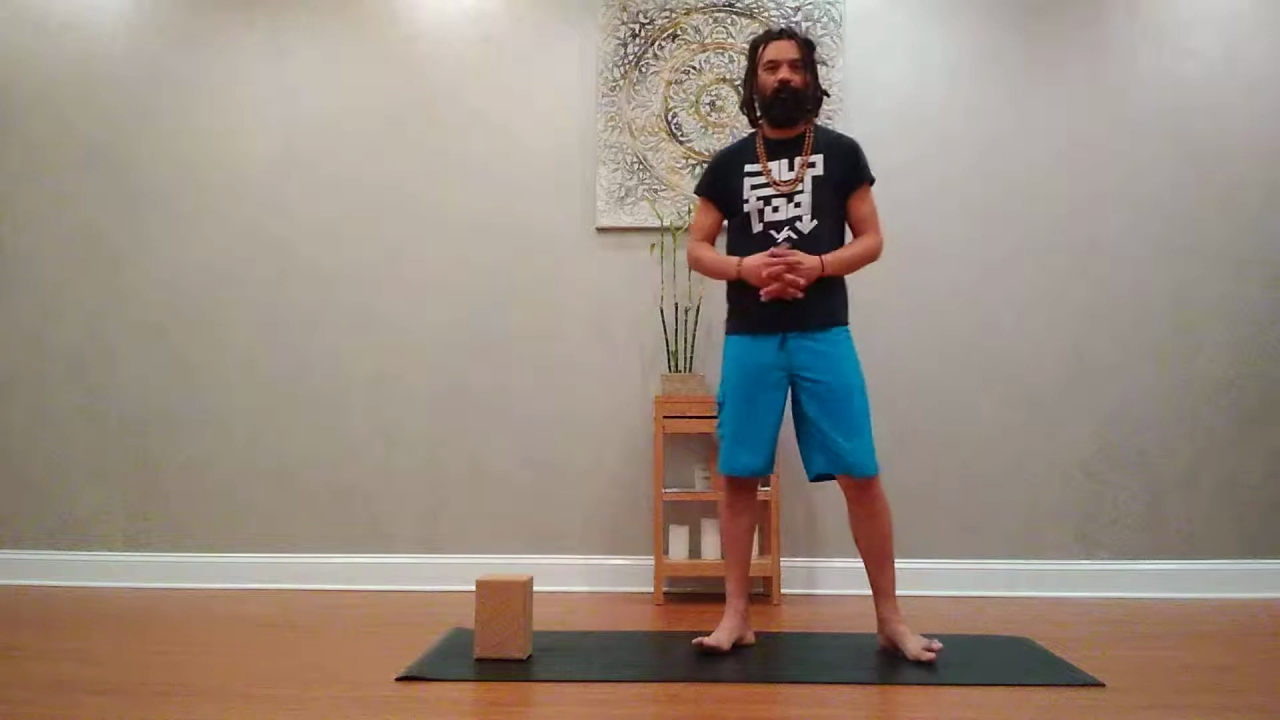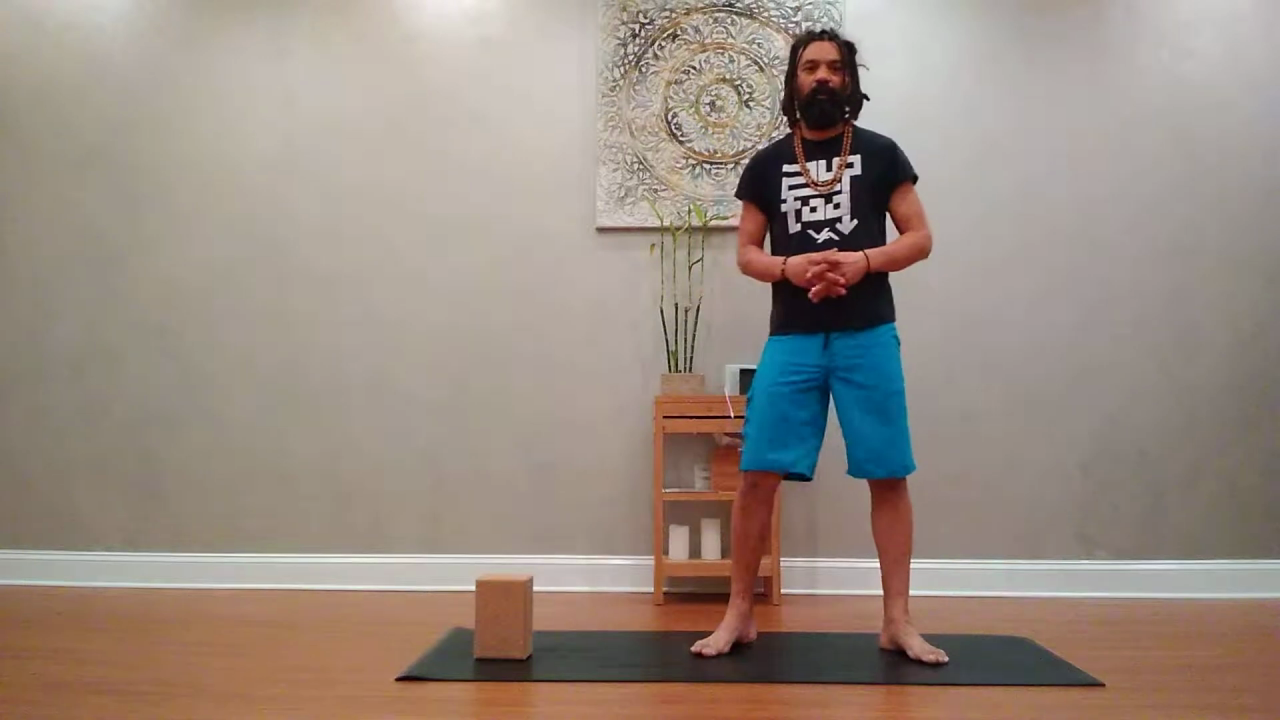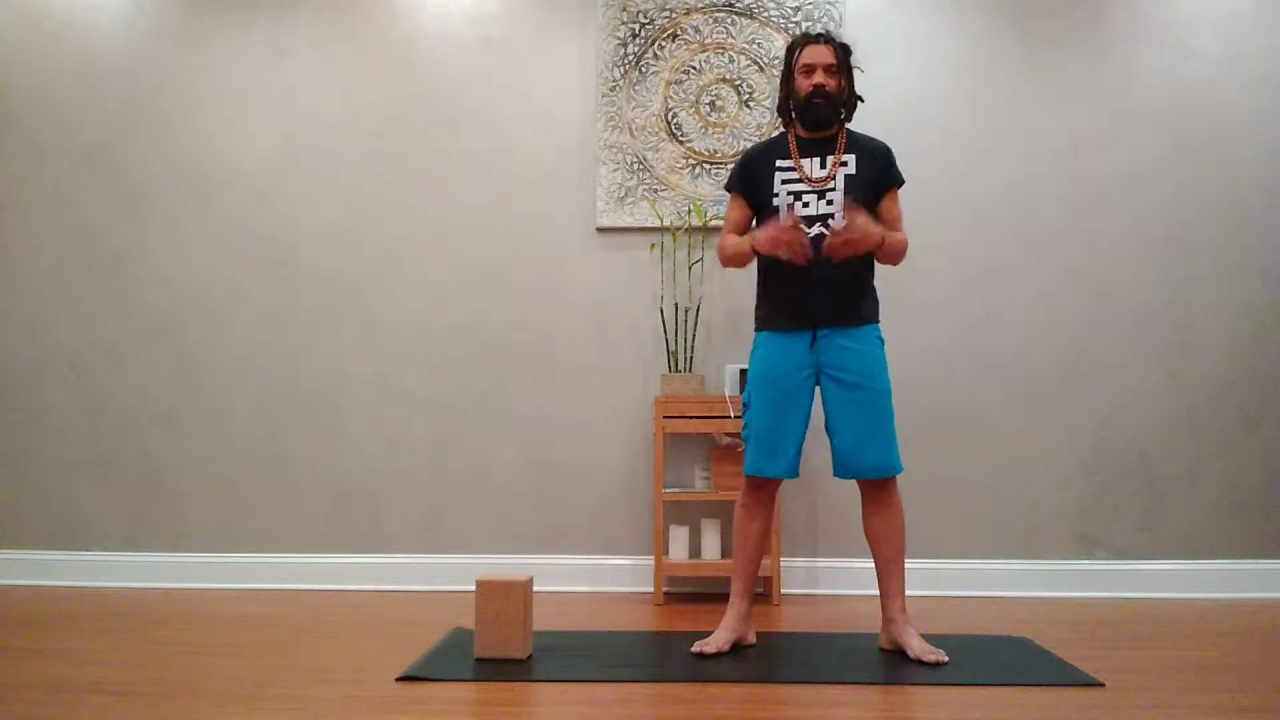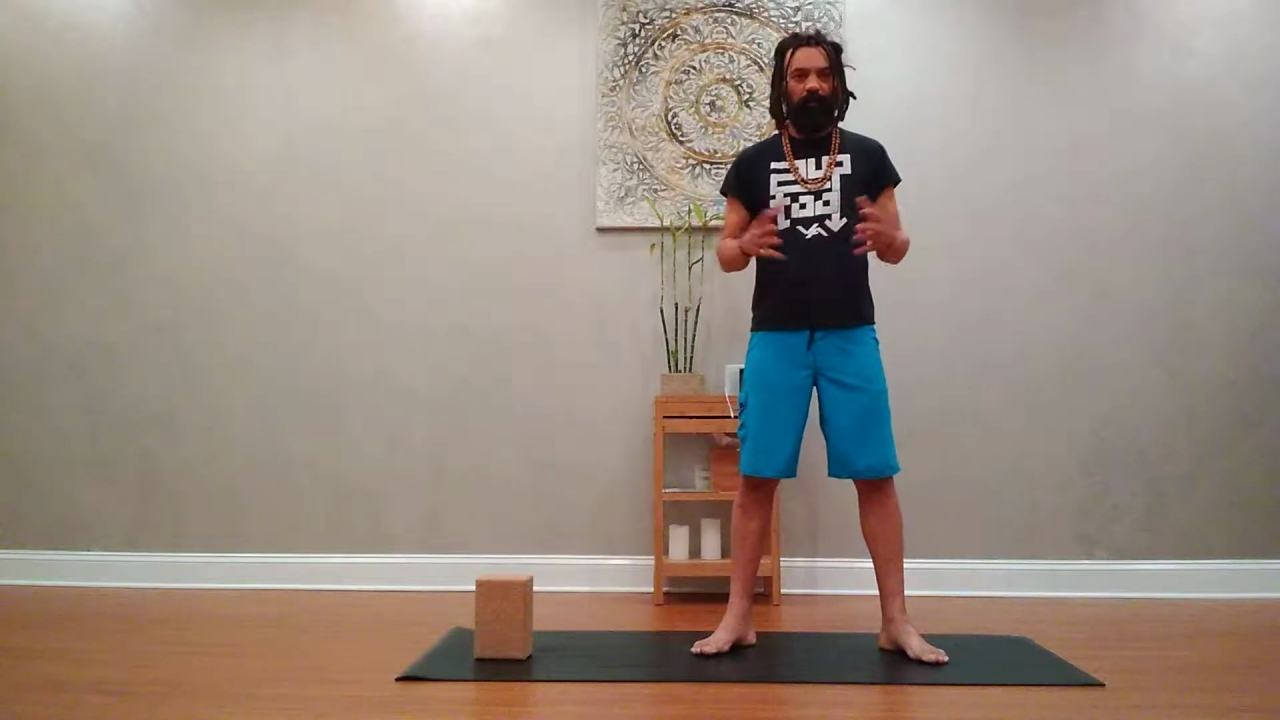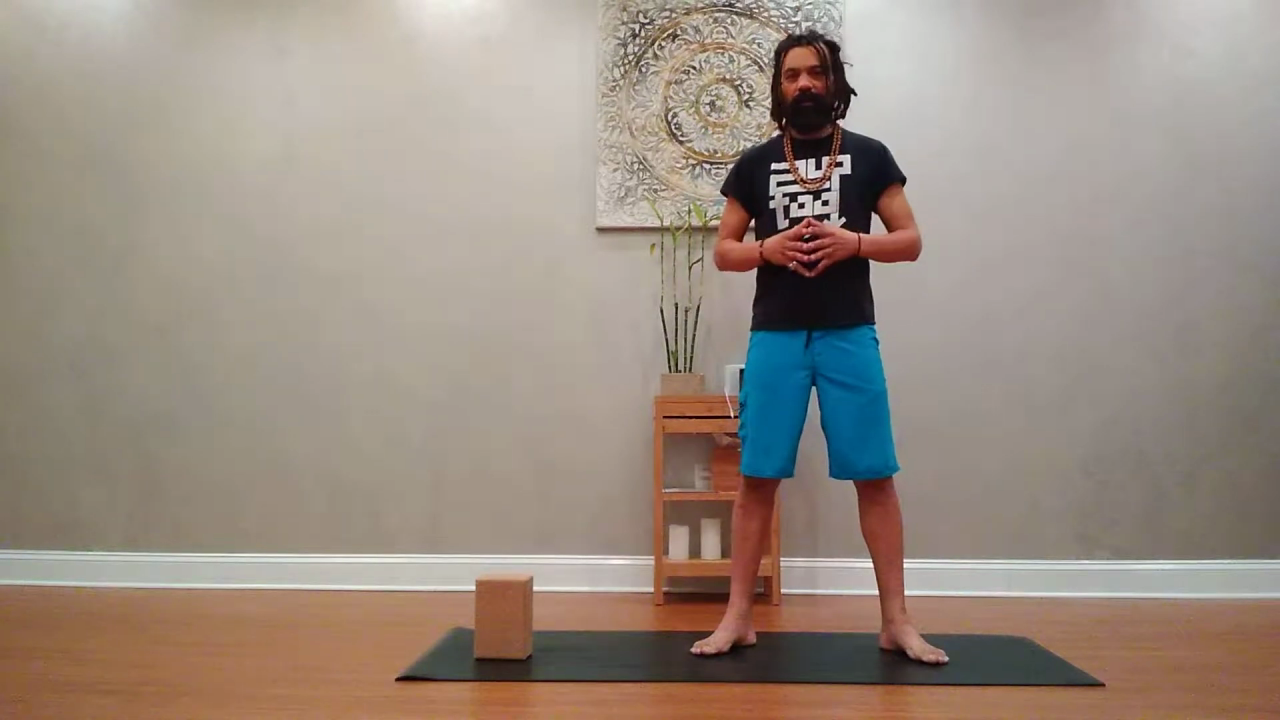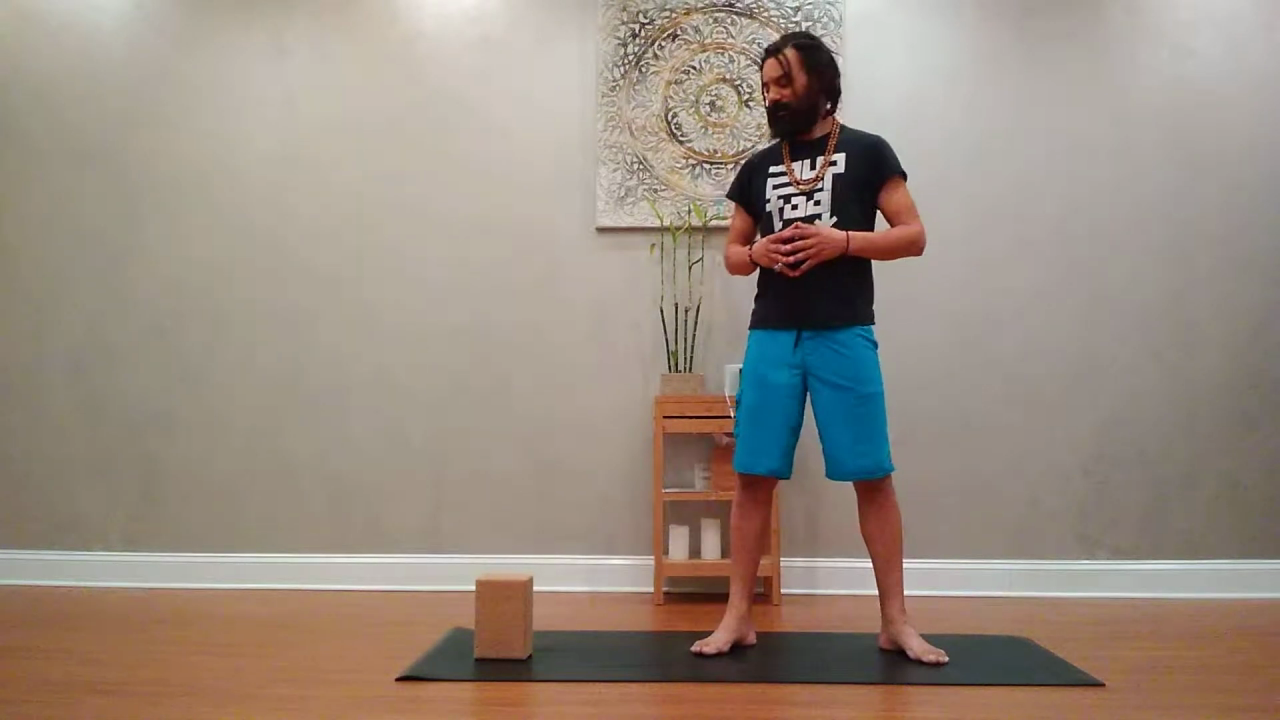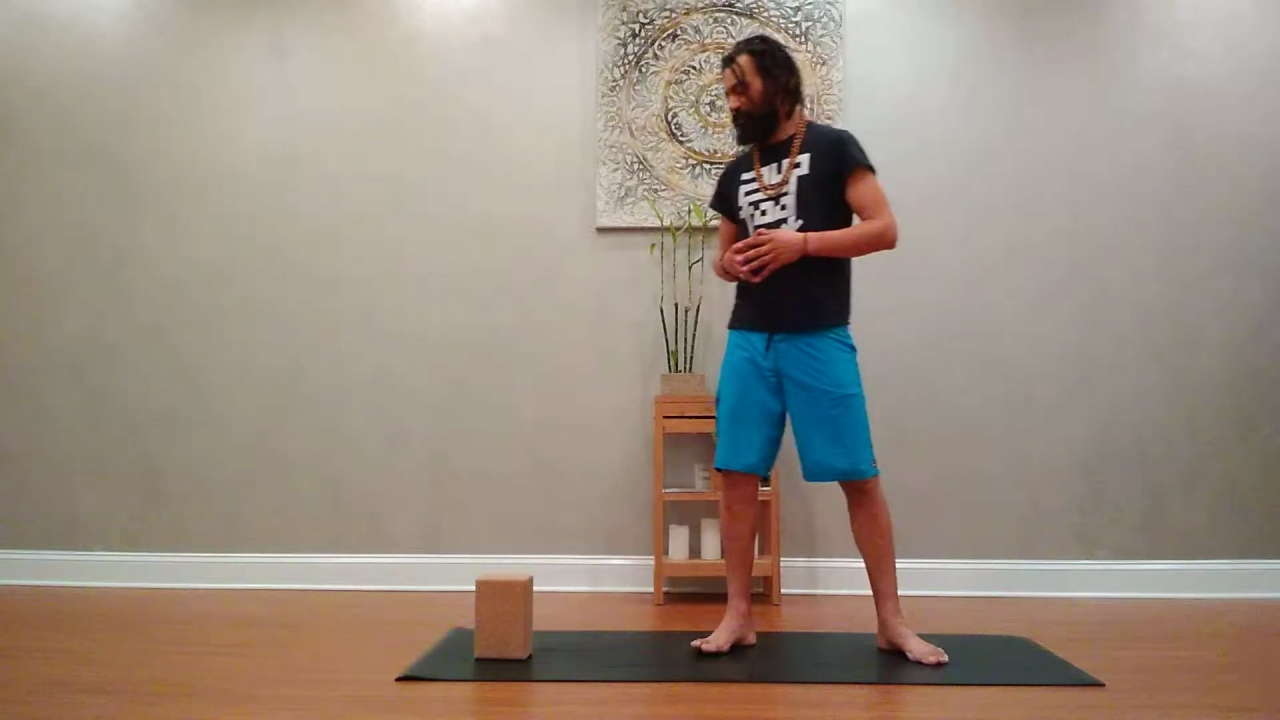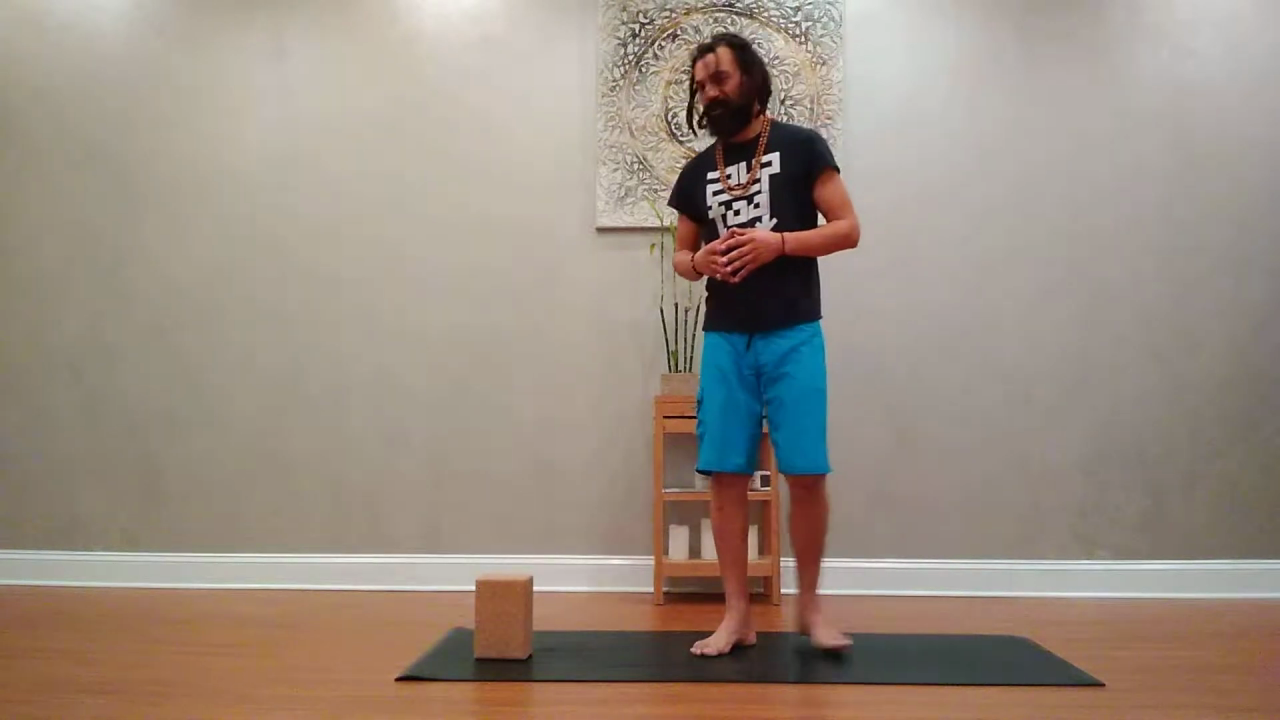
dt=0.5s
person 1, frame 1
left shoulder: (841, 152)
right shoulder: (729, 163)
left elbow: (871, 240)
right elbow: (697, 247)
left wrist: (817, 265)
right wrist: (741, 267)
left hip: (825, 335)
right hip: (750, 339)
left knee: (860, 475)
right knee: (740, 477)
left ankle: (890, 619)
right ankle: (736, 615)
person 1, frame 2
left shoulder: (881, 153)
right shoulder: (767, 164)
left elbow: (919, 239)
right elbow: (746, 252)
left wrist: (863, 261)
right wrist: (790, 266)
left hip: (867, 336)
right hip: (791, 338)
left knee: (889, 477)
right knee: (757, 474)
left ankle: (897, 621)
right ankle: (739, 614)
person 1, frame 3
left shoulder: (873, 156)
right shoulder: (759, 160)
left elbow: (897, 252)
right elbow: (725, 250)
left wrist: (874, 237)
right wrist: (760, 243)
left hip: (855, 334)
right hip: (779, 336)
left knee: (878, 475)
right knee: (760, 476)
left ankle: (896, 620)
right ankle: (738, 615)
person 1, frame 4
left shoulder: (867, 155)
right shoulder: (753, 162)
left elbow: (895, 250)
right elbow: (726, 256)
left wrist: (886, 236)
right wrist: (747, 245)
left hip: (851, 336)
right hip: (775, 338)
left knee: (875, 476)
right knee: (757, 478)
left ankle: (896, 620)
right ankle: (738, 616)
person 1, frame 5
left shoulder: (869, 155)
right shoulder: (755, 163)
left elbow: (910, 241)
right elbow: (723, 251)
left wrist: (852, 241)
right wrist: (767, 248)
left hip: (850, 336)
right hip: (775, 338)
left knee: (875, 476)
right knee: (758, 477)
left ankle: (896, 620)
right ankle: (738, 616)
person 1, frame 6
left shoulder: (868, 151)
right shoulder: (758, 166)
left elbow: (913, 236)
right elbow: (732, 253)
left wrist: (840, 240)
right wrist: (760, 253)
left hip: (845, 336)
right hip: (771, 338)
left knee: (872, 477)
right knee: (754, 477)
left ankle: (895, 621)
right ankle: (738, 616)
person 1, frame 7
left shoulder: (834, 147)
right shoulder: (736, 171)
left elbow: (884, 230)
left wrist: (801, 242)
right wrist: (730, 261)
left hip: (820, 339)
right hip: (749, 341)
left knee: (858, 478)
right knee: (737, 475)
left ankle: (891, 620)
right ankle: (738, 615)
person 1, frame 8
left shoulder: (801, 146)
right shoulder: (697, 171)
left elbow: (847, 228)
right elbow: (681, 256)
left wrist: (776, 243)
right wrist: (701, 262)
left hip: (794, 335)
right hip: (725, 339)
left knee: (807, 473)
right knee: (726, 476)
left ankle: (809, 606)
right ankle: (737, 615)
